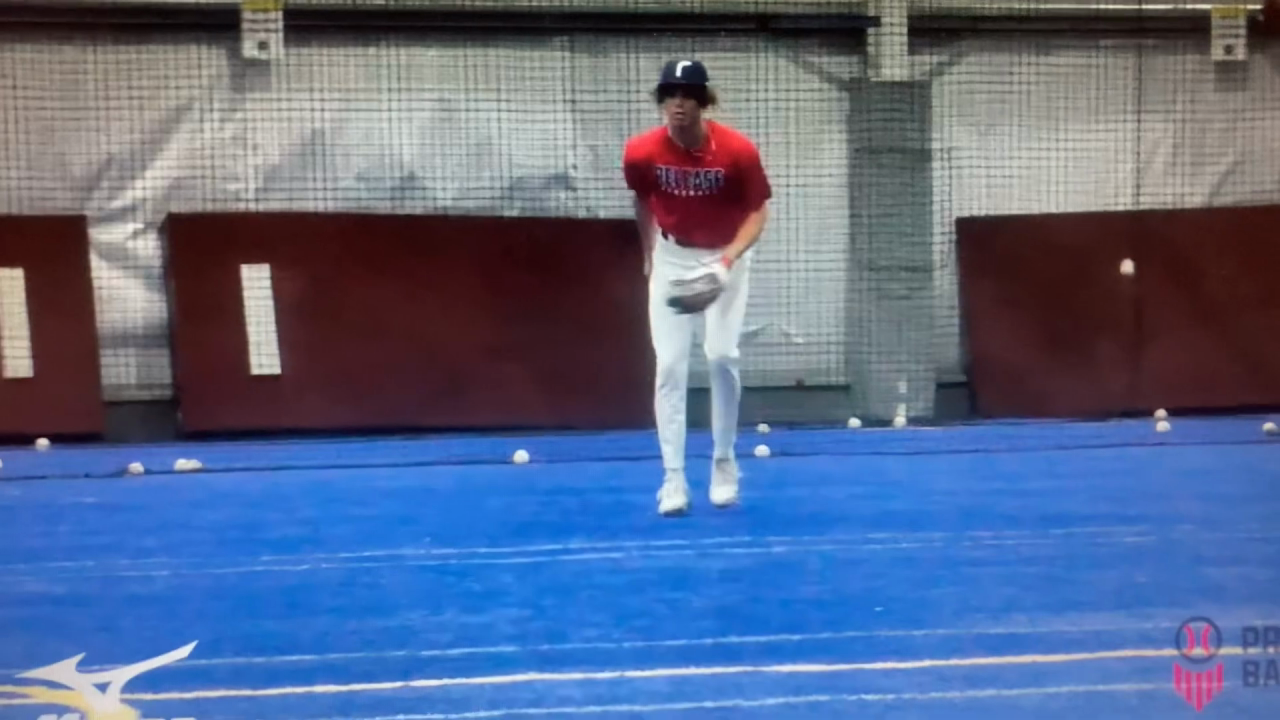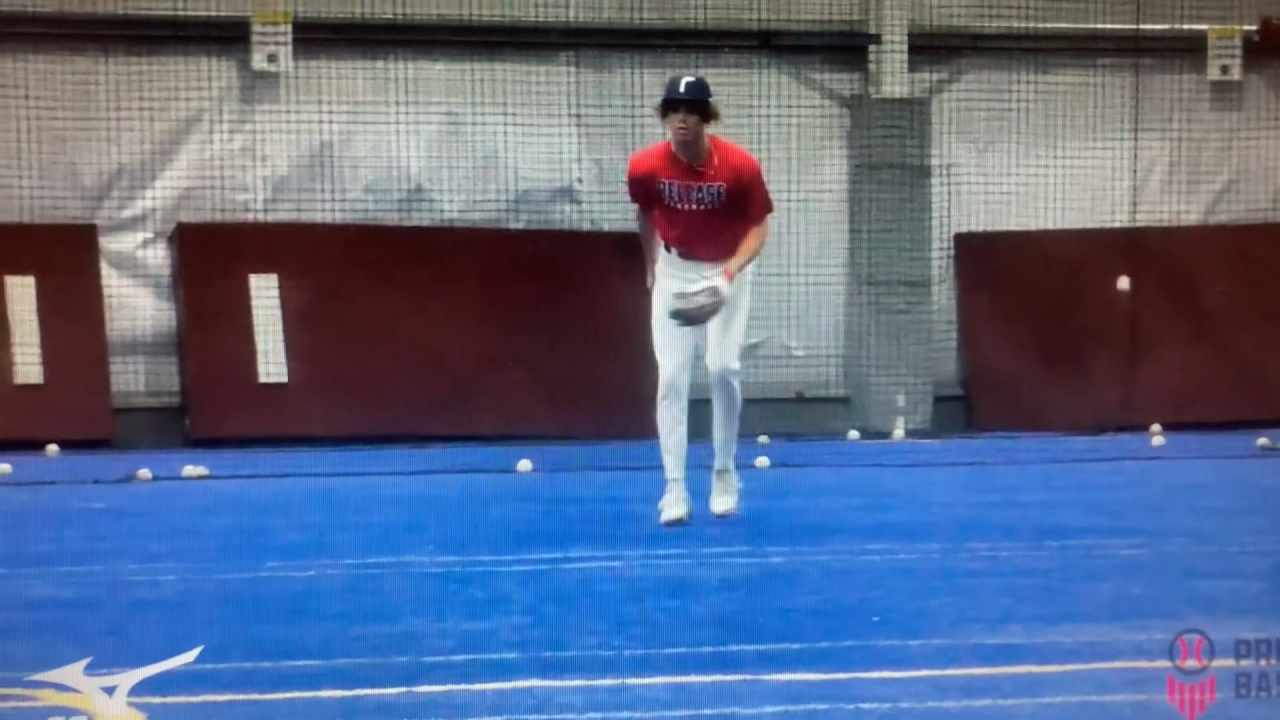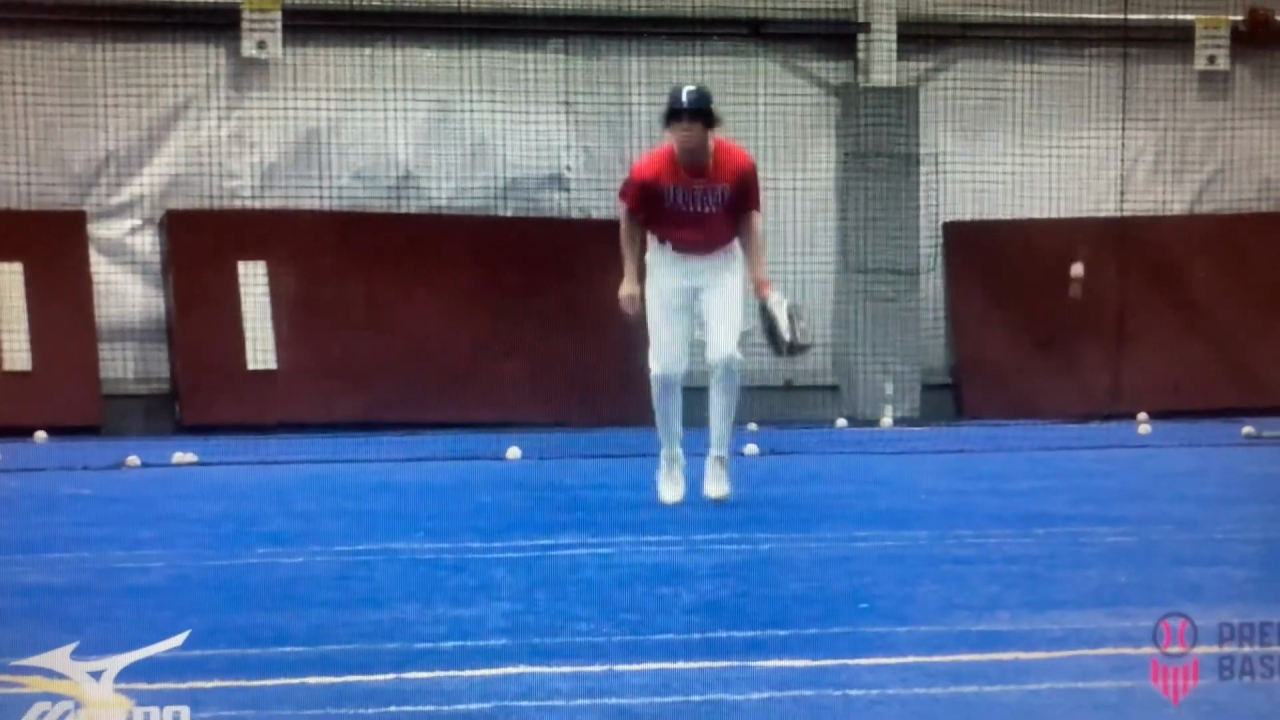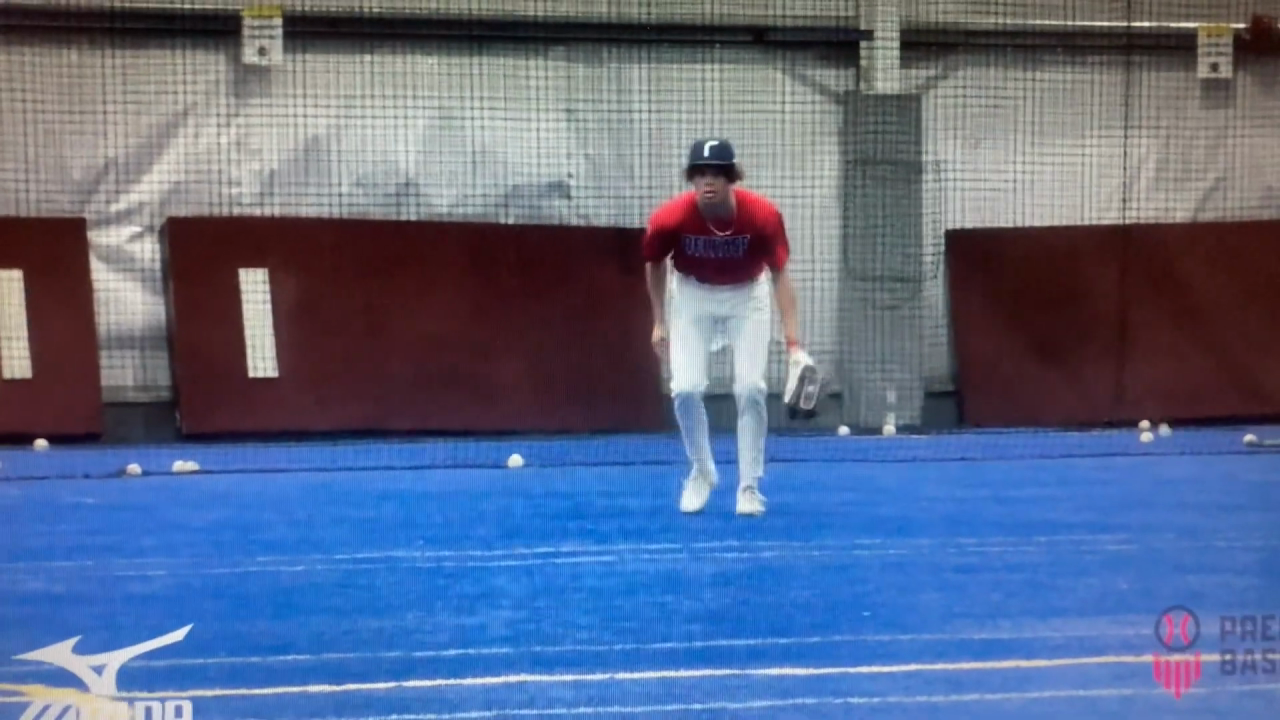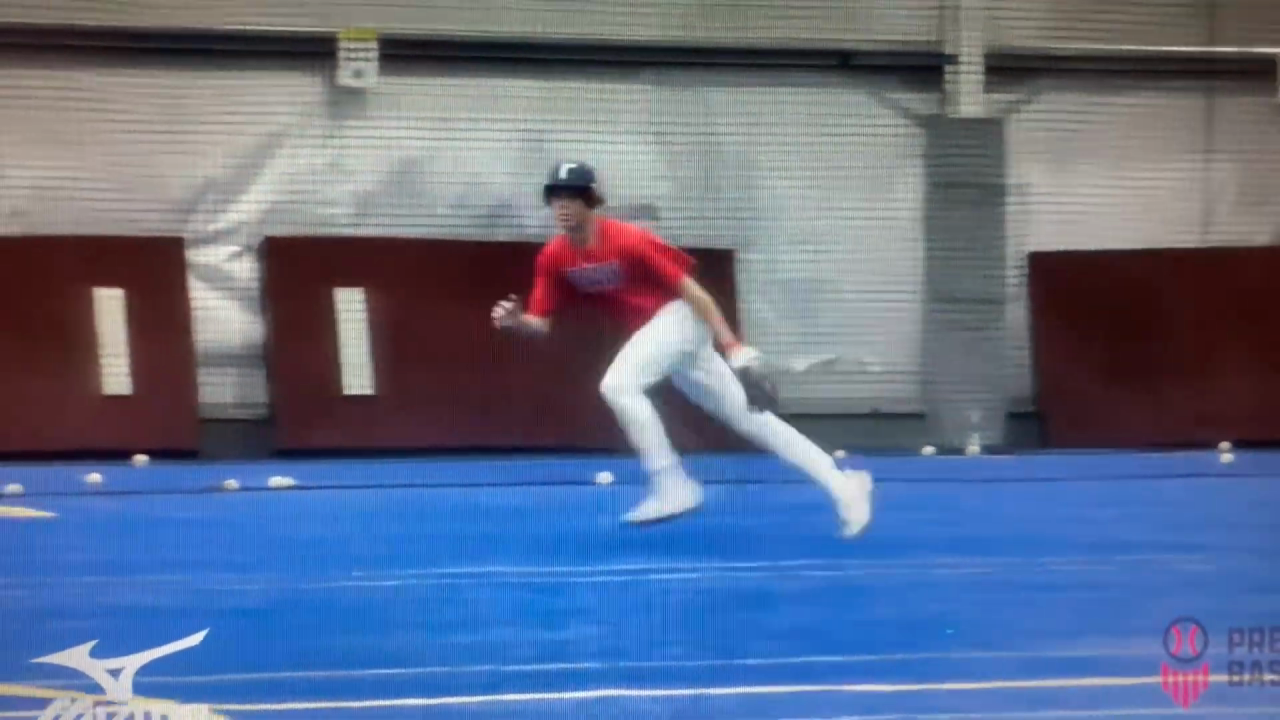
dt=0.7s
person 1, frame 1
left shoulder: (738, 150)
right shoulder: (641, 151)
left elbow: (757, 212)
left wrist: (726, 261)
right wrist: (649, 255)
left hip: (726, 257)
right hip: (671, 258)
left knee: (722, 357)
right knee: (670, 366)
left ankle: (724, 463)
right ankle: (674, 478)
person 1, frame 2
left shoulder: (741, 165)
right shoulder: (644, 166)
left elbow: (758, 227)
left wrist: (727, 275)
right wrist: (652, 268)
left hip: (728, 271)
right hip: (674, 271)
left knee: (722, 369)
right knee: (672, 379)
left ankle: (724, 474)
right ankle: (674, 489)
person 1, frame 3
left shoulder: (739, 164)
right shoulder: (648, 170)
left elbow: (747, 220)
right elbow: (630, 218)
left wrist: (760, 280)
right wrist: (630, 277)
left hip: (720, 264)
right hip: (666, 265)
left knee: (724, 357)
right knee: (665, 369)
left ankle: (717, 460)
right ankle: (671, 460)
person 1, frame 4
left shoulder: (763, 214)
right shoulder: (669, 217)
left elbow: (780, 277)
right elbow: (654, 264)
left wrist: (794, 342)
right wrist: (660, 322)
left hip: (747, 293)
right hip: (691, 295)
left knee: (750, 388)
right knee: (686, 389)
left ankle: (749, 487)
right ankle: (701, 471)
person 1, frame 5
left shoulder: (629, 239)
right shoulder: (553, 258)
left elbow: (688, 288)
right elbow: (540, 323)
left wrist: (732, 345)
right wrist: (516, 321)
left hip: (679, 319)
right hip: (653, 336)
left knee: (616, 385)
right knee: (747, 420)
left ankle: (673, 487)
